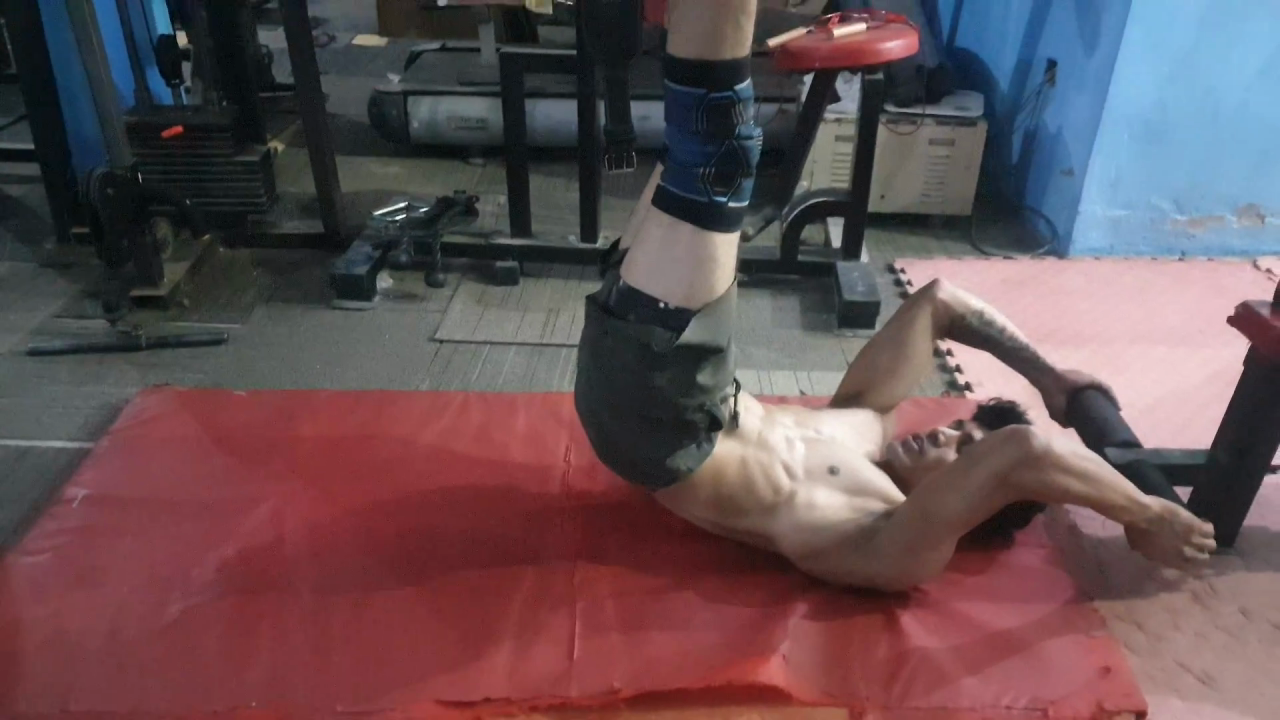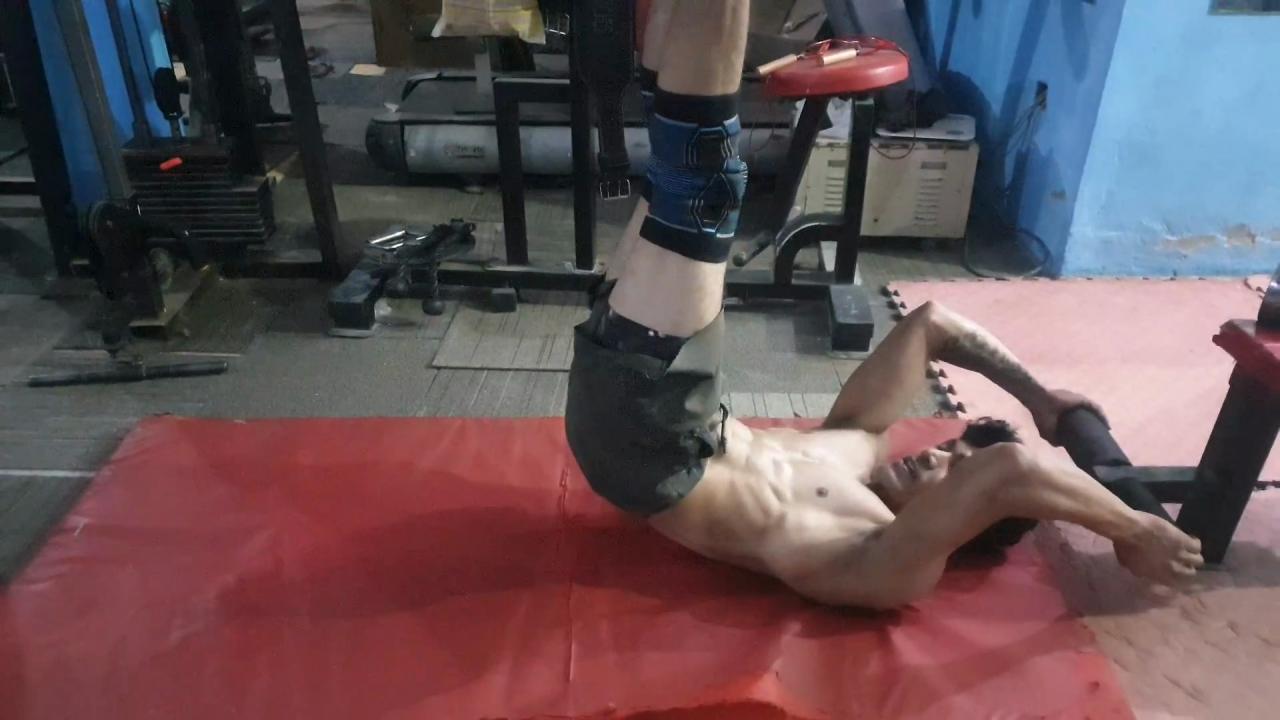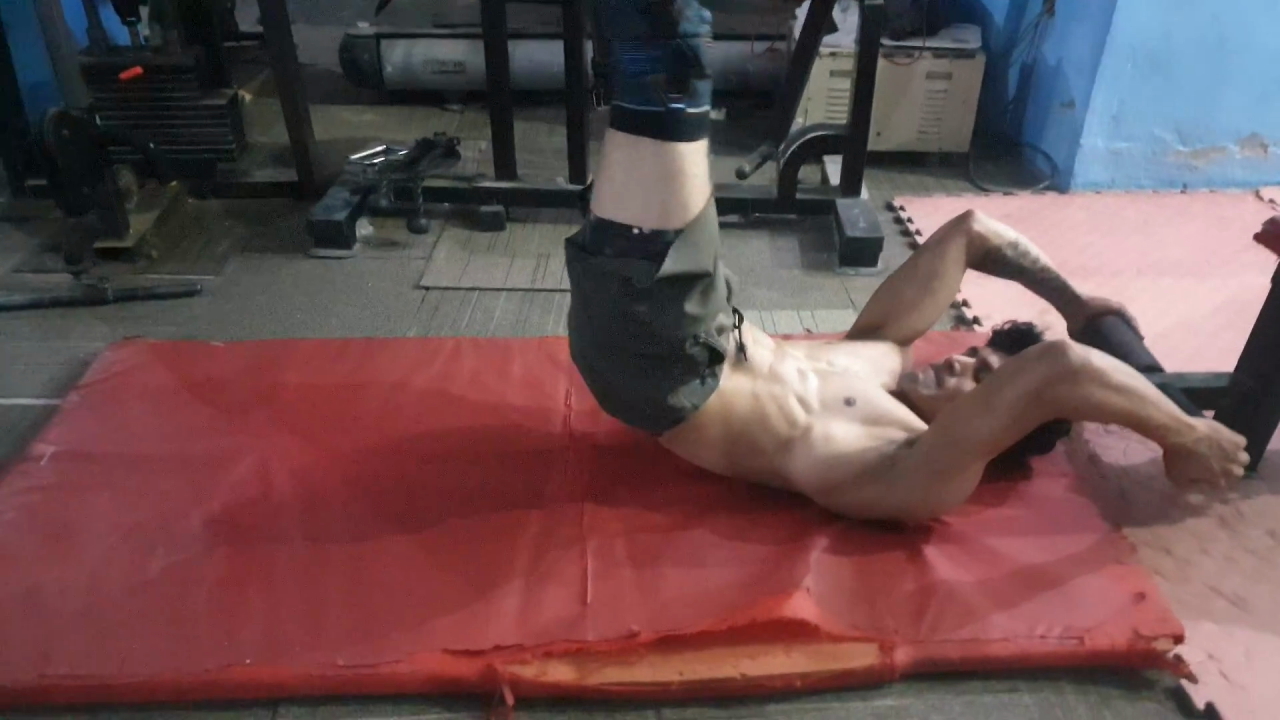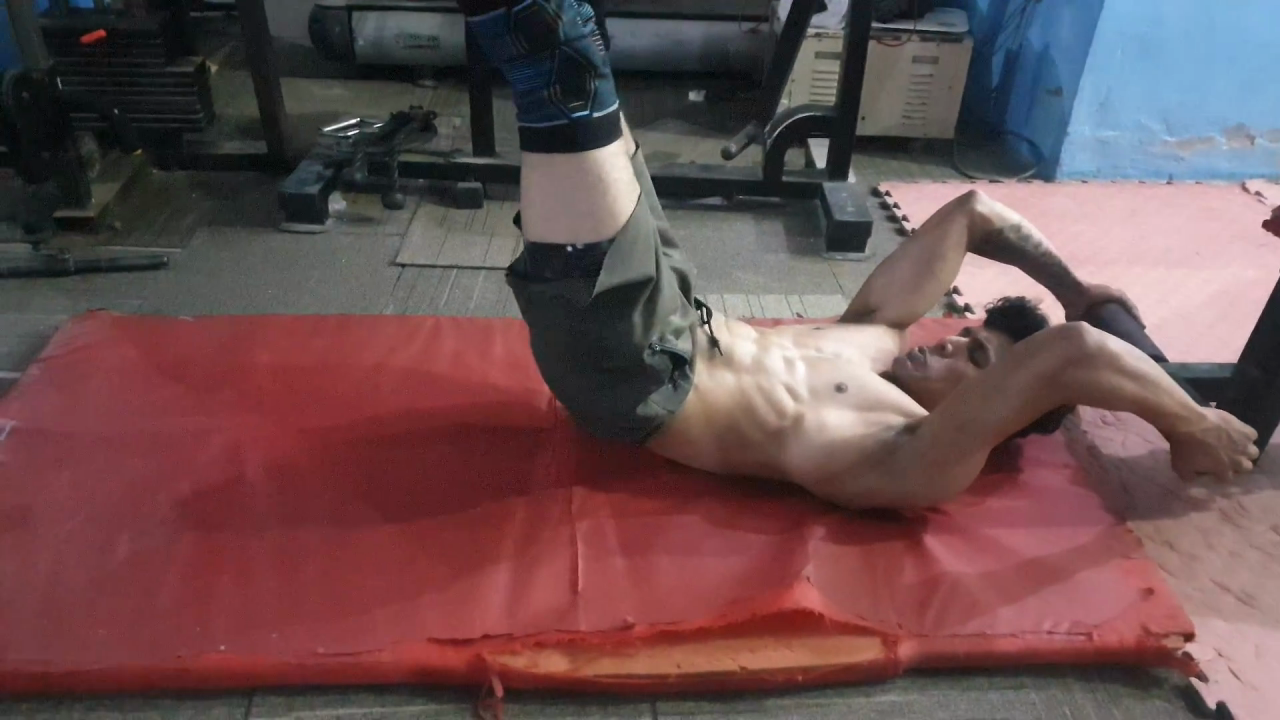
dt=1s
person 1, frame 1
left shoulder: (902, 551)
right shoulder: (866, 428)
right elbow: (939, 301)
left wrist: (1147, 517)
right wrist: (1048, 378)
left hip: (652, 419)
right hip: (645, 372)
person 1, frame 2
left shoulder: (898, 569)
right shoulder: (857, 448)
right elbow: (931, 323)
left wrist: (1135, 532)
right wrist: (1038, 397)
left hip: (639, 437)
right hip: (639, 417)
person 1, frame 3
left shoulder: (929, 480)
right shoulder: (882, 360)
right elbow: (970, 232)
left wrist: (1186, 439)
right wrist: (1075, 305)
left hip: (656, 363)
right hip: (681, 334)
person 1, frame 4
left shoulder: (929, 464)
right shoulder: (876, 340)
right elbow: (971, 211)
left wrist: (1193, 428)
right wrist: (1075, 290)
left hip: (629, 370)
right hip: (682, 330)
